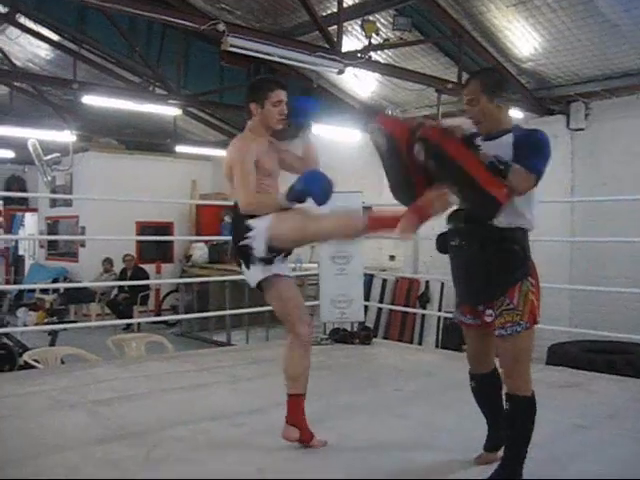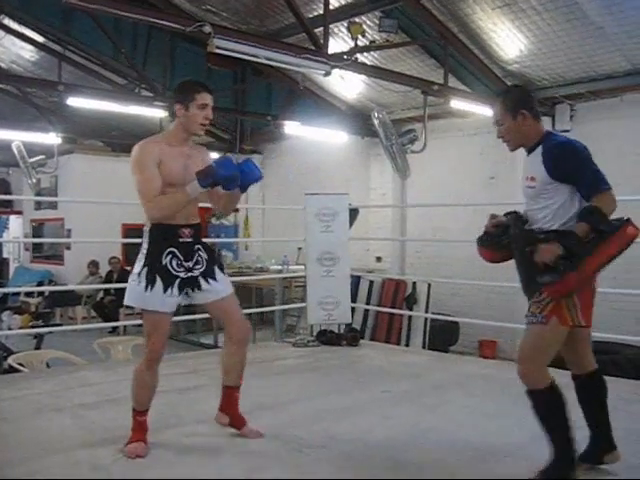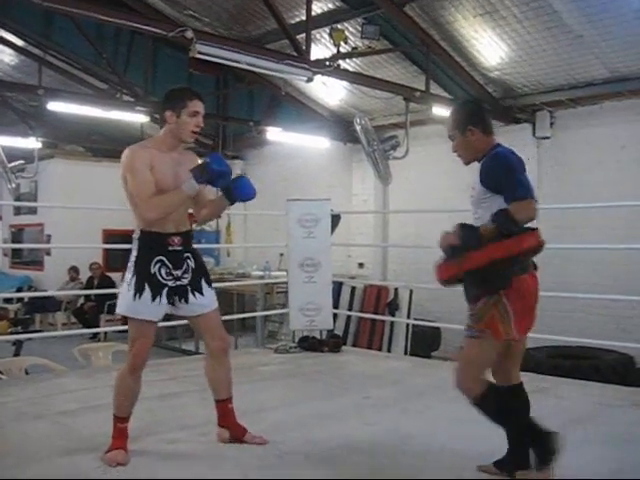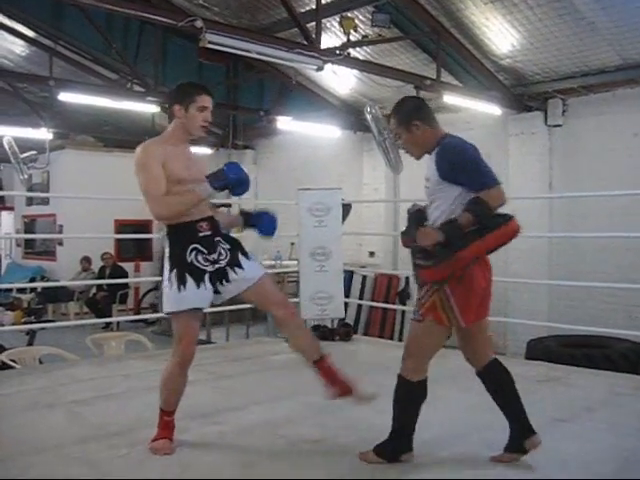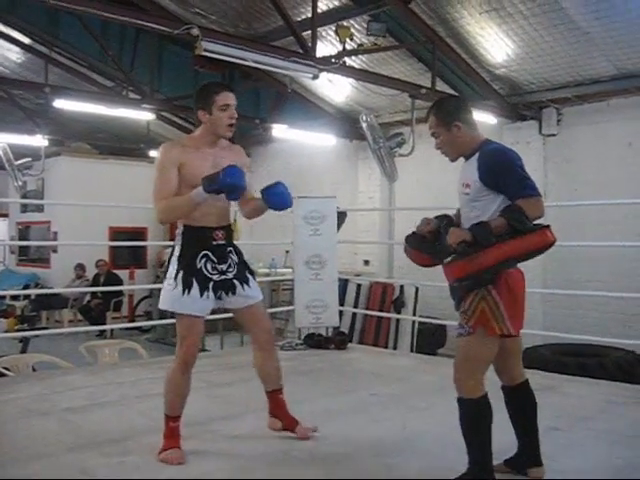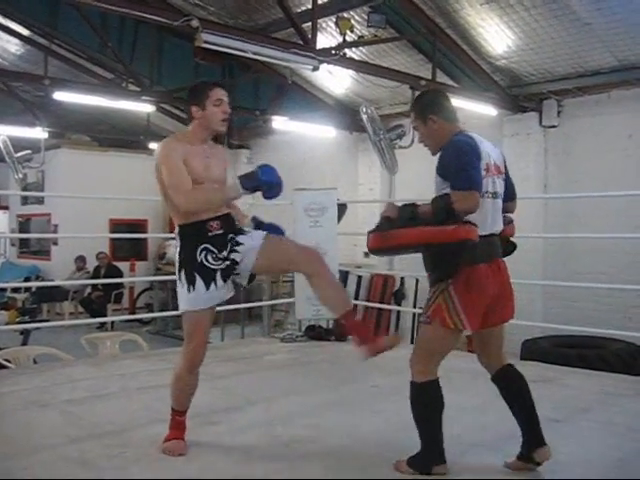
dt=0.7s
person 1, frame 1
left shoulder: (530, 140)
right shoulder: (468, 143)
left elbow: (517, 183)
left hip: (509, 269)
right hip: (469, 268)
left knee: (515, 374)
right knee: (478, 364)
right ankle: (498, 434)
person 1, frame 2
left shoulder: (563, 149)
right shoulder: (534, 155)
left elbow: (605, 201)
left wrist: (567, 245)
right wrist: (510, 223)
left knee: (530, 367)
right knee: (580, 362)
right ankle: (603, 446)
person 1, frame 3
left shoulder: (498, 161)
right shoulder: (503, 162)
left elbow: (525, 211)
left wrist: (465, 237)
right wrist: (471, 235)
left hip: (502, 288)
right hip: (513, 281)
left knee: (468, 379)
right knee: (505, 375)
left ankle: (538, 440)
person 1, frame 4
left shoulder: (453, 152)
right shoulder: (453, 152)
left elbow: (495, 197)
left wrist: (443, 233)
right wrist: (429, 216)
left hip: (453, 272)
right hip: (471, 267)
left knee: (413, 362)
right knee: (480, 355)
left ankle: (398, 445)
right ankle: (522, 434)
person 1, frame 5
left shoulder: (496, 156)
right shoulder: (473, 162)
left elbow: (533, 206)
left wrist: (475, 234)
right wrist: (442, 224)
left hip: (493, 282)
right hip: (492, 280)
left knee: (467, 379)
right knee: (510, 373)
person 1, frame 6
left shoulder: (457, 148)
right shoulder: (491, 150)
left elbow: (466, 202)
right elbow: (509, 204)
left hip: (461, 272)
right hip: (492, 266)
left knee: (422, 364)
right knee: (494, 360)
left ankle: (431, 459)
right ankle: (534, 444)
person 2, frame 1
left shoulder: (270, 146)
right shoulder: (243, 146)
left elbow: (309, 166)
right elbow: (253, 202)
left wrist: (302, 146)
right wrist: (294, 194)
left hip: (262, 251)
right hip: (254, 228)
left knee: (300, 331)
right knee: (320, 222)
left ankle: (295, 423)
person 2, frame 2
left shoulder: (203, 155)
right shoulder: (147, 150)
left elbow: (224, 208)
right elbow: (155, 209)
left wrist: (239, 183)
right wrist: (199, 184)
left hip: (198, 248)
right hip: (162, 250)
left knee: (239, 329)
right knee: (154, 350)
left ankle: (229, 410)
right ankle: (138, 430)
person 2, frame 3
left shoulder: (190, 161)
right shoulder: (138, 155)
left elbow: (205, 214)
right elbow: (149, 211)
left wrist: (228, 194)
right wrist: (192, 182)
left hip: (186, 256)
right hip: (151, 258)
left knee: (219, 343)
right knee: (138, 358)
left ankle: (228, 424)
right ankle: (119, 438)
person 2, frame 4
left shoulder: (191, 155)
right shoulder: (150, 152)
right elbow: (161, 210)
left wrist: (243, 218)
right wrist: (210, 184)
left hip: (221, 242)
right hip: (185, 250)
left knee: (284, 310)
right knee: (184, 351)
left ankle: (334, 380)
right ankle: (165, 428)
person 2, frame 5
left shoulder: (236, 155)
right shoulder: (173, 152)
left elbow: (247, 209)
right elbow: (163, 212)
left wrist: (267, 200)
right wrist: (204, 190)
left hip: (228, 251)
right hip: (193, 253)
left knee: (265, 334)
right knee: (187, 353)
left ankle: (279, 414)
right ankle: (171, 436)
person 2, frame 6
left shoulder: (218, 153)
right shoulder: (170, 149)
right elbow: (188, 203)
left wrist: (249, 223)
right wrist: (243, 184)
left hip: (233, 236)
right hip: (196, 248)
left knee: (311, 259)
right knee: (195, 350)
left ankle: (366, 338)
right ankle: (176, 428)
